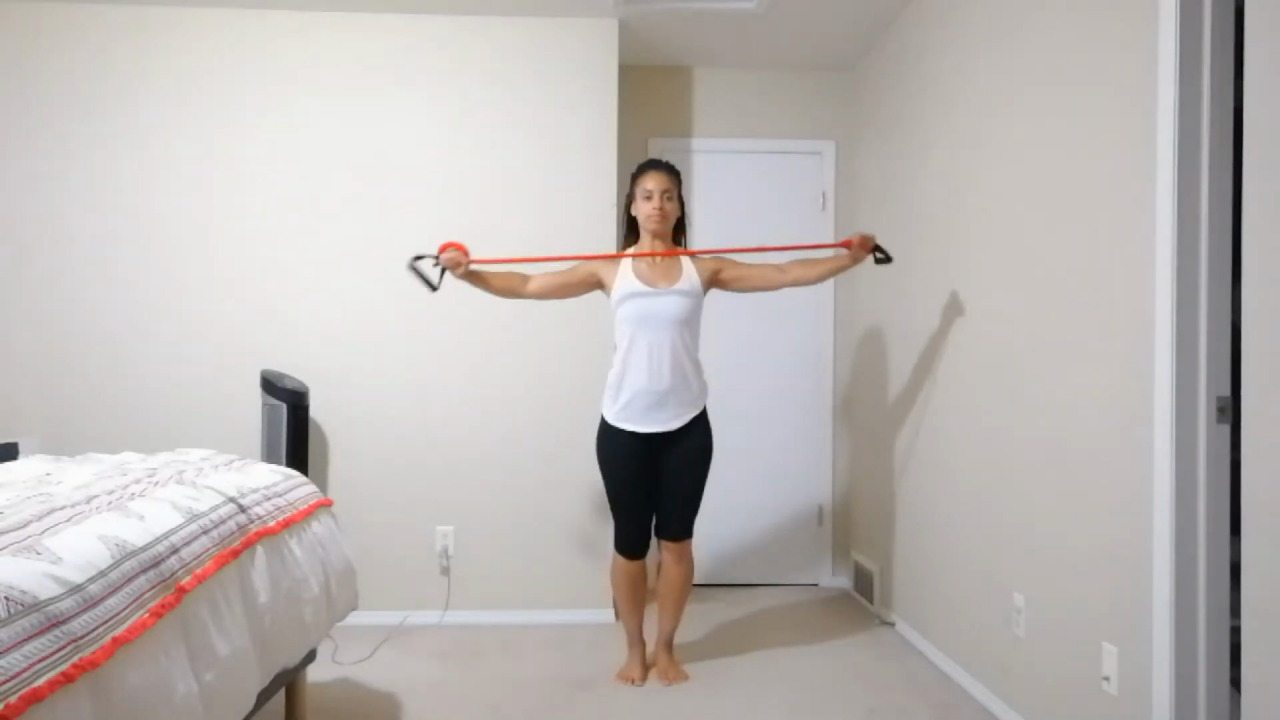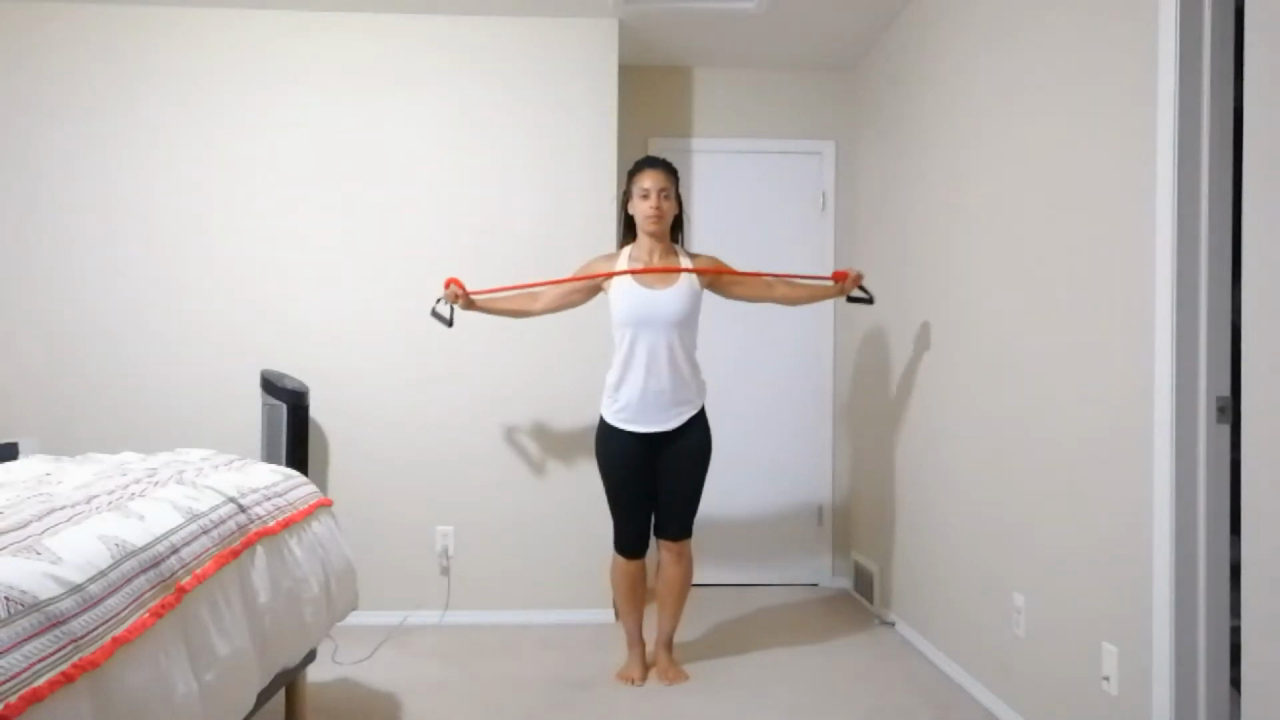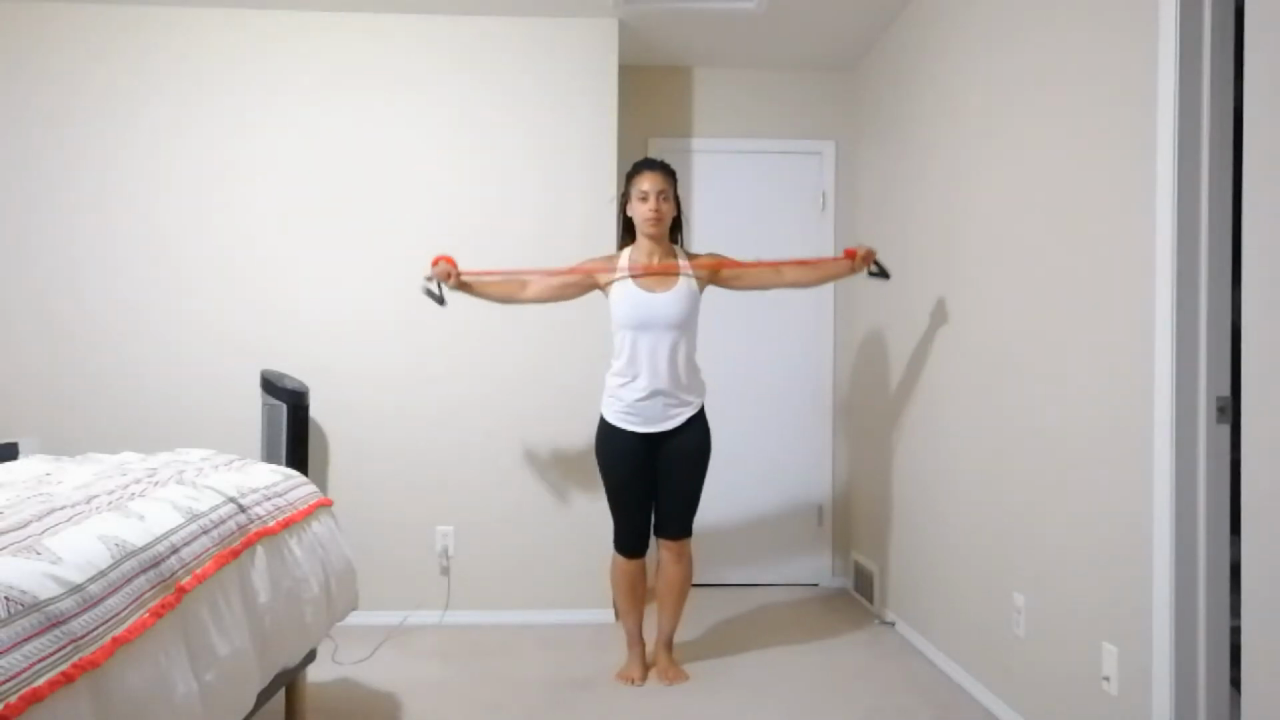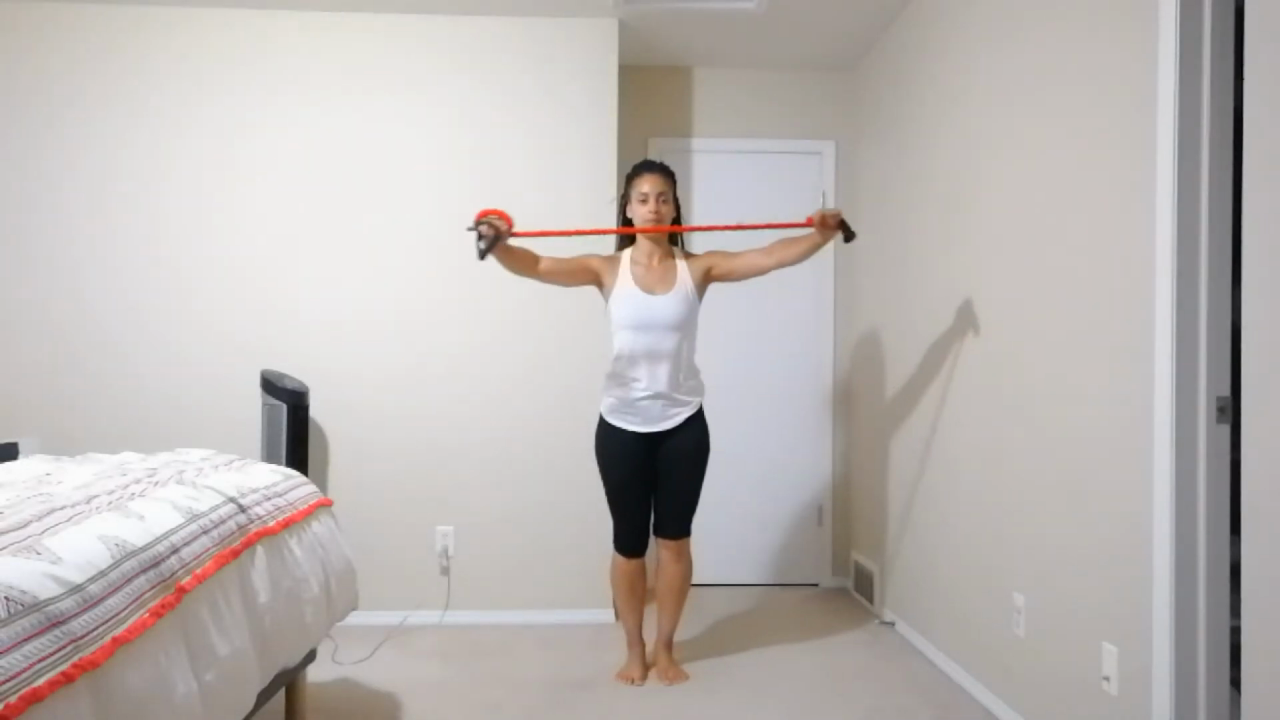
dt=0.4s
person 1, frame 1
left shoulder: (704, 269)
right shoulder: (608, 269)
left elbow: (784, 275)
right elbow: (529, 285)
left wrist: (848, 260)
right wrist: (469, 274)
left hip: (686, 427)
right hip: (624, 427)
left knee: (676, 541)
right knee: (630, 544)
left ankle: (665, 648)
right ankle: (634, 649)
person 1, frame 2
left shoulder: (700, 268)
right shoulder: (606, 269)
left elbow: (772, 289)
right elbow: (539, 301)
left wrist: (833, 291)
right wrist: (473, 303)
left hip: (684, 426)
right hip: (623, 427)
left knee: (675, 541)
right knee: (629, 544)
left ankle: (665, 648)
right ankle: (634, 649)
person 1, frame 3
left shoulder: (700, 268)
right shoulder: (606, 269)
left elbow: (780, 275)
right elbow: (527, 289)
left wrist: (845, 266)
right wrist: (463, 283)
left hip: (684, 426)
right hip: (623, 426)
left knee: (675, 540)
right knee: (629, 543)
left ankle: (665, 649)
right ankle: (634, 649)
person 1, frame 4
left shoulder: (699, 268)
right shoulder: (606, 268)
left elbow: (772, 257)
right elbow: (535, 267)
left wrist: (821, 234)
right wrist: (499, 245)
left hip: (683, 424)
right hip: (623, 425)
left knee: (674, 539)
right knee: (628, 543)
left ankle: (665, 648)
right ankle: (634, 649)
